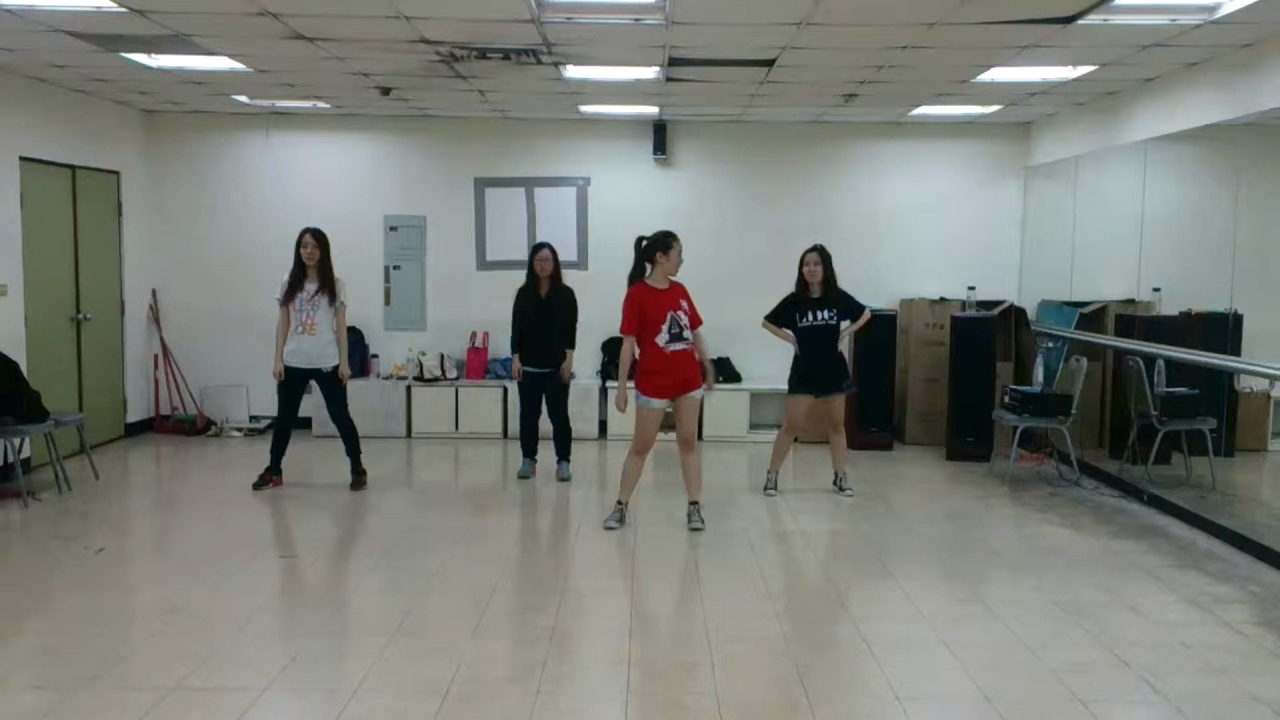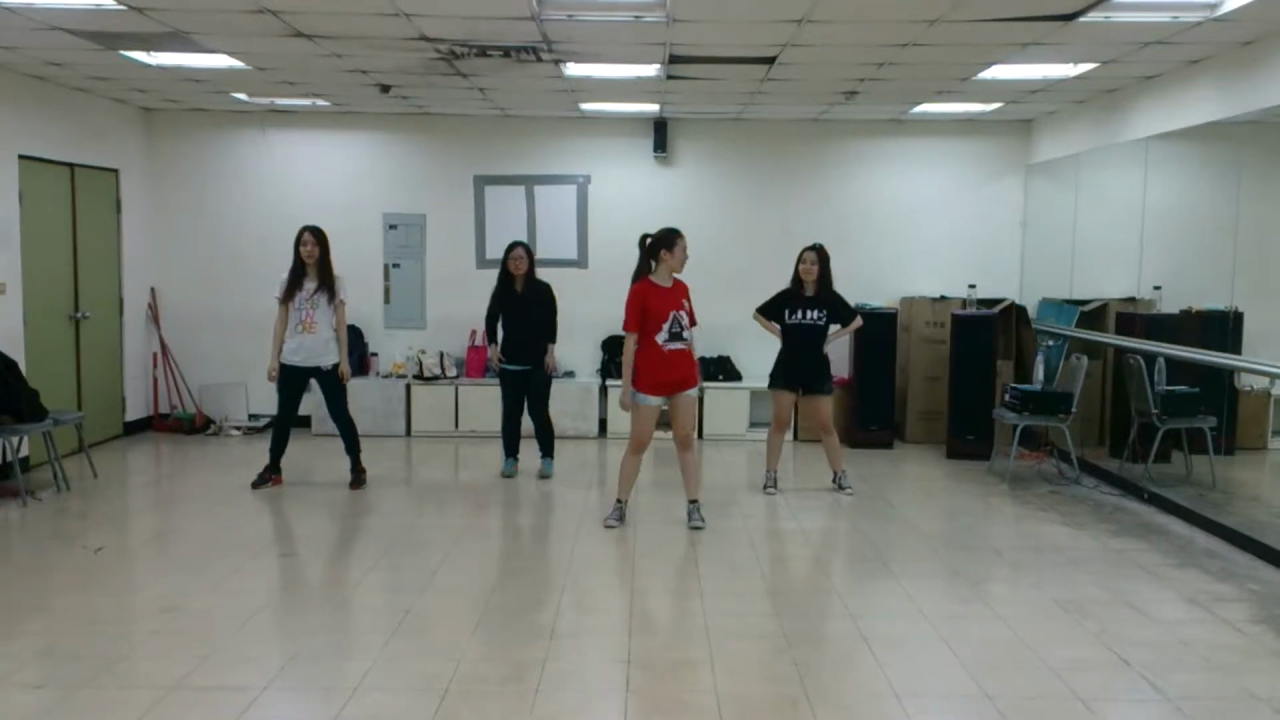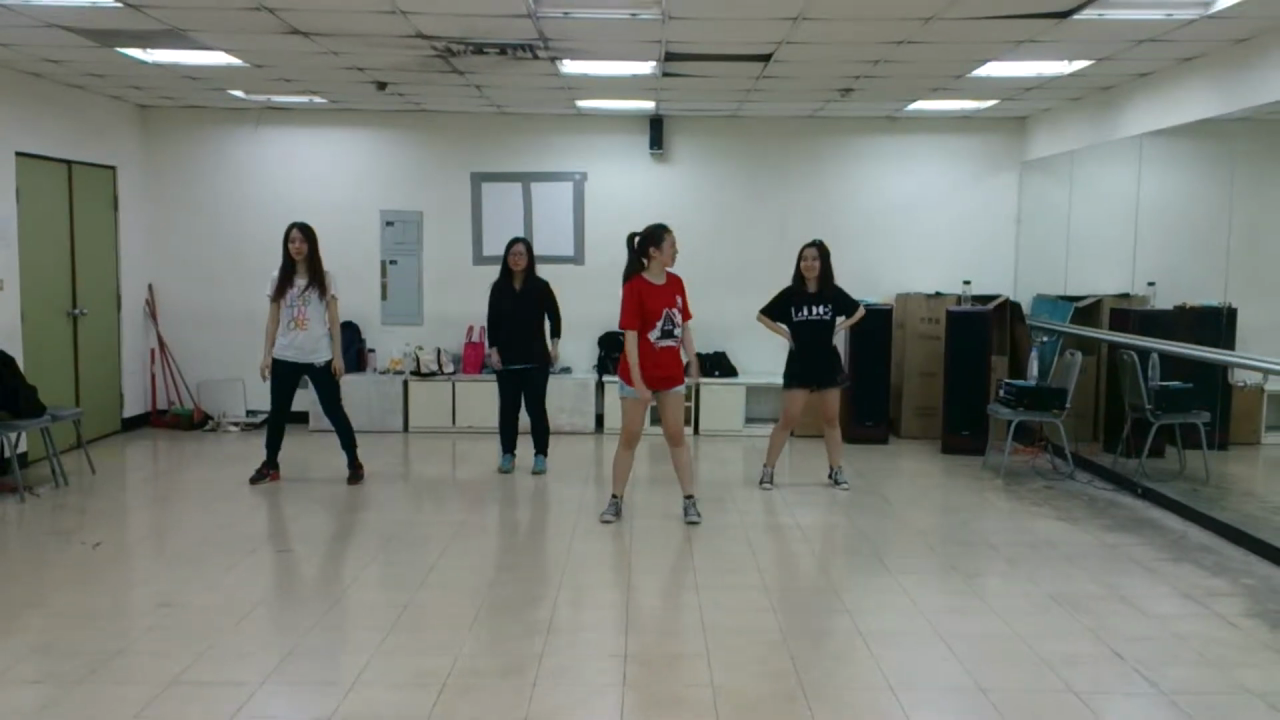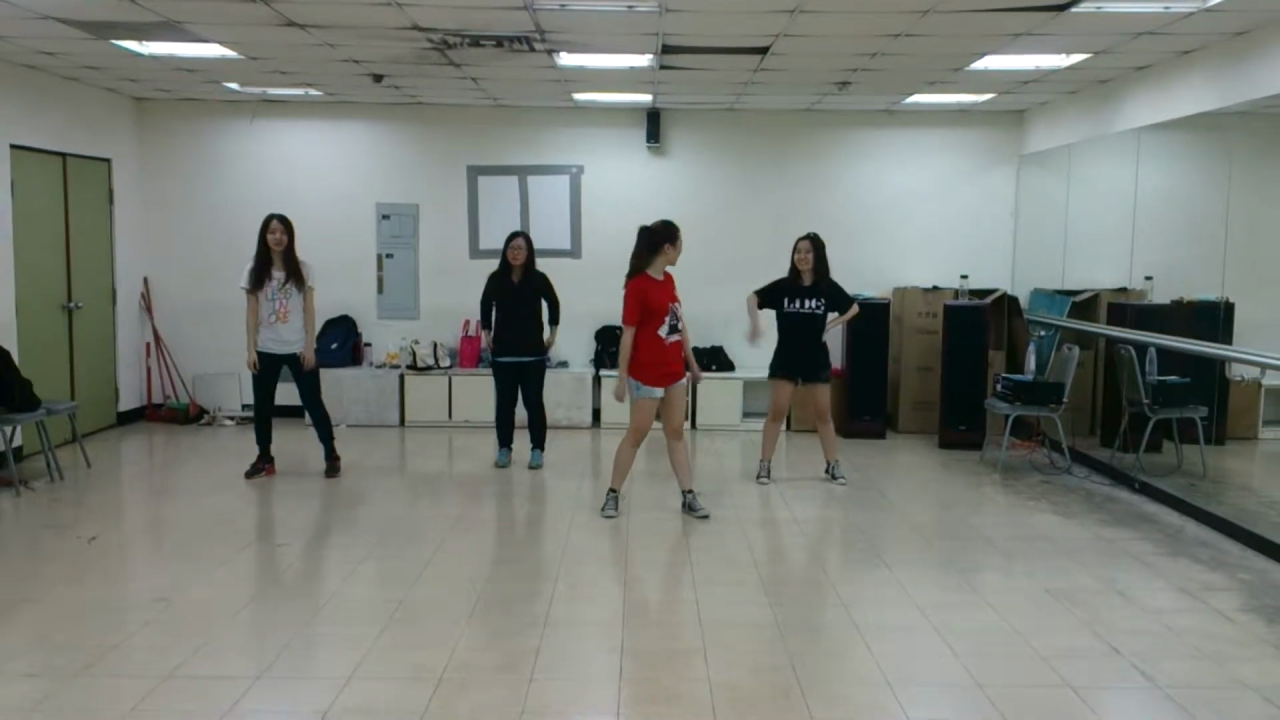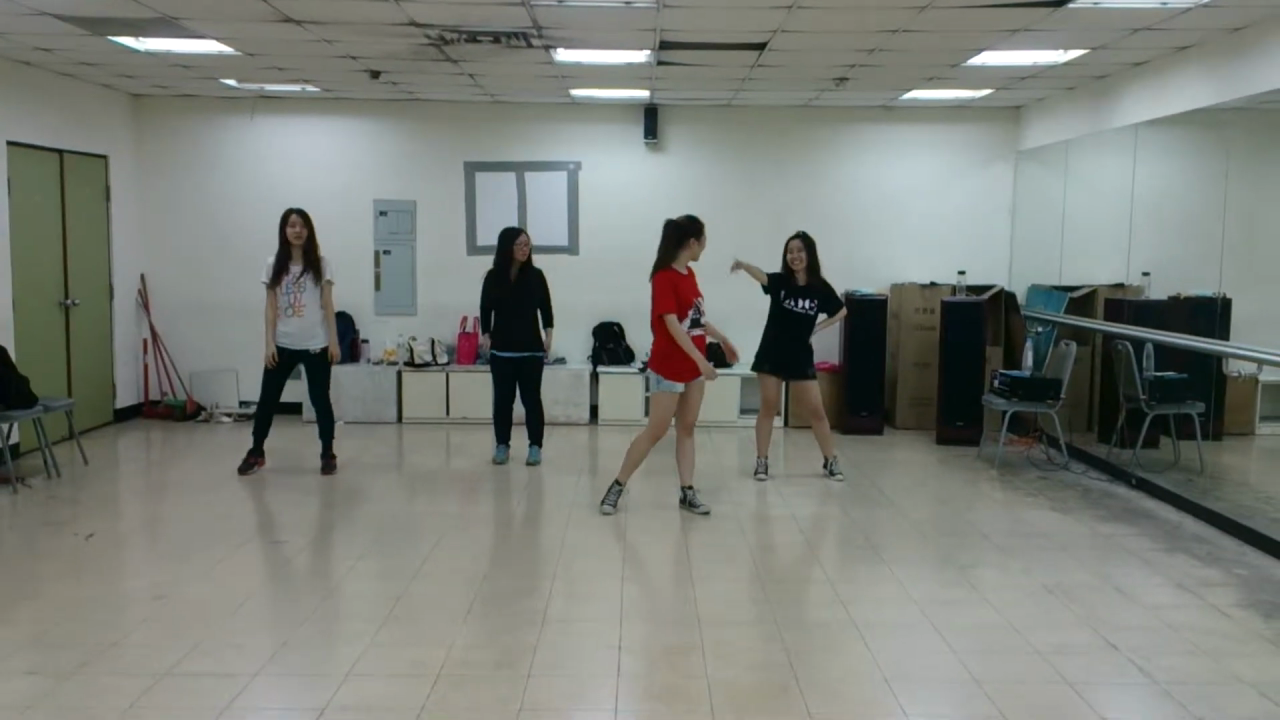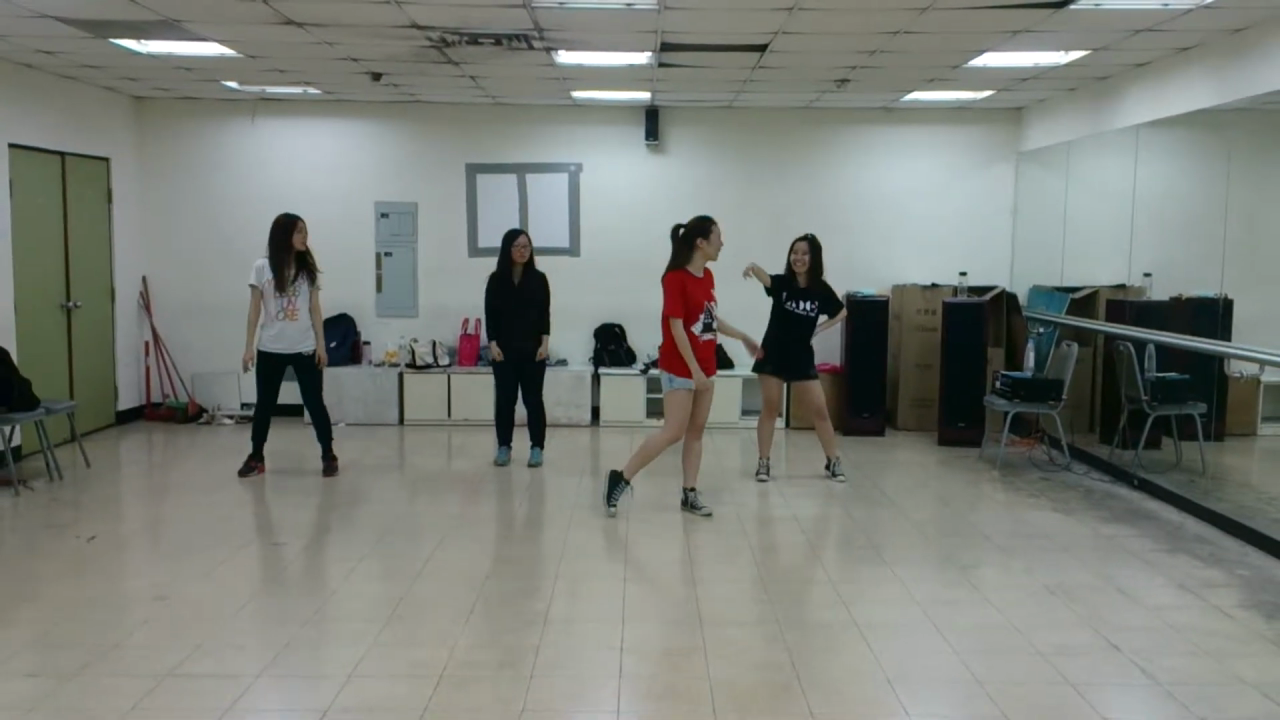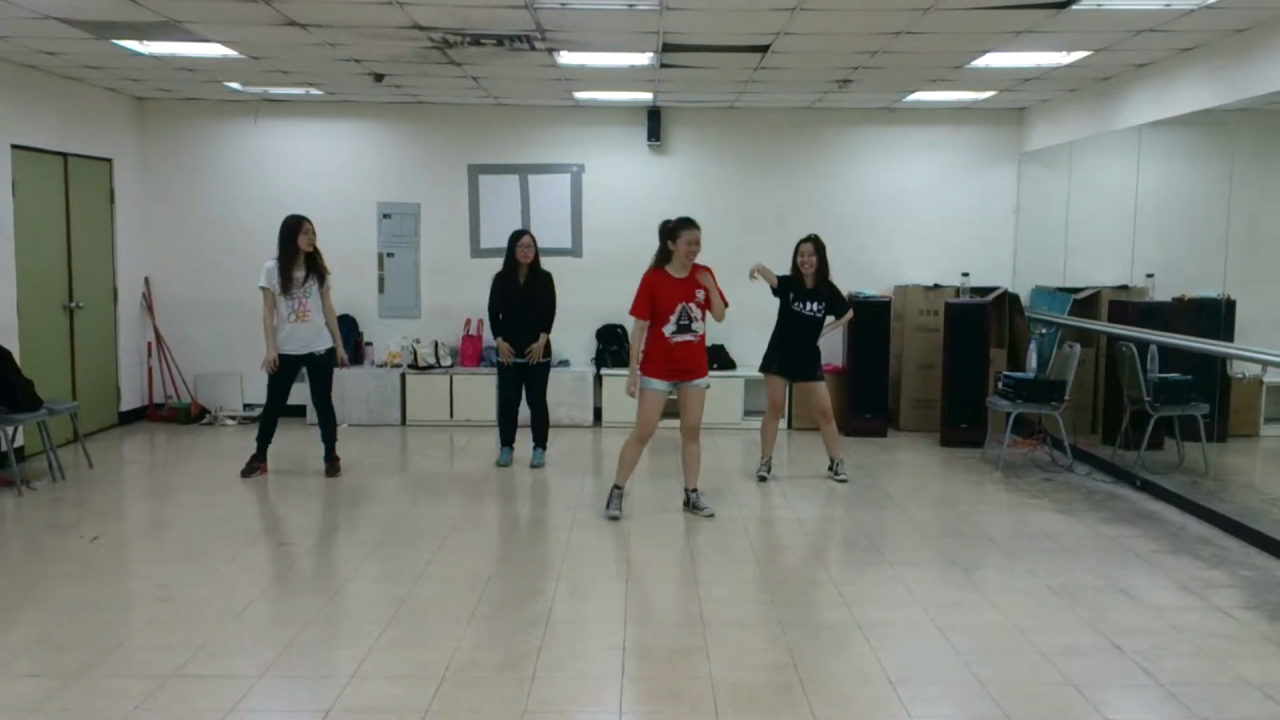
dt=0.5s
person 1, frame 1
left shoulder: (681, 291)
right shoulder: (637, 293)
left elbow: (695, 331)
right elbow: (628, 343)
left wrist: (708, 369)
right wrist: (622, 387)
left hip: (689, 380)
right hip: (653, 382)
left knee: (688, 442)
right knee: (641, 446)
left ankle: (694, 507)
right ankle: (621, 507)
person 1, frame 2
left shoulder: (682, 289)
right shoulder: (641, 290)
right elbow: (631, 340)
left wrist: (696, 372)
right wrist: (626, 385)
left hip: (684, 380)
right hip: (649, 381)
left knee: (686, 441)
right knee: (638, 444)
left ankle: (693, 506)
right ankle: (620, 505)
person 1, frame 3
left shoulder: (677, 283)
right shoulder: (634, 287)
left elbow: (685, 326)
right elbow: (630, 337)
left wrist: (692, 361)
right wrist: (637, 381)
left hip: (671, 375)
right hip: (638, 376)
left knee: (677, 437)
right knee: (629, 438)
left ankle: (689, 500)
right ankle: (615, 500)
person 1, frame 4
left shoulder: (668, 280)
right shoulder: (638, 285)
right elbow: (628, 334)
left wrist: (692, 362)
right wrist: (622, 377)
left hip: (674, 371)
right hip: (647, 374)
left knee: (676, 433)
right knee: (636, 435)
left ankle: (688, 496)
right ankle: (613, 494)
person 1, frame 5
left shoulder: (689, 274)
right shoulder: (664, 277)
right elbow: (672, 324)
left wrist: (723, 339)
right wrist: (700, 359)
left hip: (693, 366)
right hip: (668, 367)
left knee: (687, 429)
right knee: (655, 431)
left ankle: (687, 492)
right ankle: (617, 486)
person 1, frame 6
left shoulder: (707, 275)
right shoulder: (676, 278)
right elbow: (676, 327)
left wrist: (744, 337)
right wrist: (694, 369)
left hip: (705, 366)
right hip: (679, 367)
left knee: (696, 431)
right knee: (673, 431)
left ankle: (689, 494)
right ankle: (621, 478)
person 1, frame 7
left shoulder: (705, 275)
right shoulder: (653, 278)
left elbow: (720, 314)
right elbow: (639, 326)
left wrist: (709, 286)
right wrist: (633, 369)
left hip: (694, 368)
right hip: (657, 369)
left knee: (691, 432)
right knee: (643, 432)
left ankle: (692, 495)
right ankle: (617, 492)
person 2, frame 1
left shoulder: (334, 285)
right shoulder: (289, 283)
left elbow: (341, 326)
right elbow: (283, 324)
left wrist: (344, 362)
right wrist: (278, 359)
left hip: (327, 363)
right hip: (293, 363)
left knee: (340, 416)
right knee: (284, 417)
left ankle: (357, 470)
right ankle: (273, 471)
person 2, frame 2
left shoulder: (334, 282)
right shoulder: (289, 281)
left elbow: (341, 324)
right elbow: (281, 322)
left wrist: (344, 360)
right wrist: (274, 358)
left hip: (327, 361)
right hip: (293, 361)
left knee: (340, 414)
right knee: (284, 415)
left ankle: (357, 469)
right ankle: (273, 469)
person 2, frame 3
left shoulder: (324, 278)
right shoulder: (279, 278)
left elbow: (333, 319)
right elbow: (273, 320)
left wrist: (337, 355)
right wrist: (267, 355)
left hip: (319, 357)
right hip: (285, 357)
left knee: (334, 410)
right knee: (277, 412)
left ankle: (354, 463)
right ankle: (271, 465)
person 2, frame 4
left shoulder: (302, 269)
right shoulder: (255, 271)
left elbow: (309, 310)
right elbow: (252, 313)
left wrist: (310, 346)
right wrist: (251, 349)
left hip: (298, 348)
right hip: (267, 350)
left knee: (313, 402)
right knee: (262, 406)
left ankle: (331, 456)
right ankle: (264, 459)
person 2, frame 5
left shoulder: (320, 264)
right shoulder: (274, 264)
left elbow: (328, 305)
right elbow: (270, 307)
left wrist: (333, 341)
right wrist: (269, 343)
left hip: (316, 345)
right hip: (284, 344)
left knee: (320, 399)
right knee: (267, 398)
left ankle: (328, 455)
right ankle: (256, 452)
person 2, frame 6
left shoulder: (308, 268)
right shoulder: (263, 267)
left elbow: (315, 309)
right elbow: (255, 309)
left wrist: (321, 345)
right wrist: (249, 346)
left hip: (305, 348)
right hip: (271, 349)
left knee: (314, 402)
right knee: (264, 404)
left ankle: (329, 456)
right ankle: (256, 457)
person 2, frame 7
left shoulder: (319, 269)
right shoulder: (273, 269)
left elbow: (328, 308)
right elbow: (268, 312)
left wrist: (339, 345)
right wrist: (270, 348)
left hip: (320, 348)
right hip: (286, 349)
left knee: (323, 402)
right knee: (274, 404)
left ankle: (331, 457)
right ankle: (259, 458)
person 3, frame 1
left shoulder: (838, 297)
right shoulder: (794, 300)
left elbow: (865, 314)
right elbow: (768, 322)
left wrist: (844, 334)
right wrist: (791, 339)
left hip: (833, 369)
right hip: (804, 371)
left knee: (836, 426)
right knee: (791, 426)
left ankle: (840, 477)
right ankle: (772, 475)
person 3, frame 2
left shoulder: (831, 299)
right shoulder: (787, 296)
left elbow: (856, 321)
right elbow: (759, 314)
left wrist: (832, 338)
right wrist: (779, 333)
left hip: (817, 369)
right hip: (787, 369)
left knee: (826, 426)
right knee: (780, 423)
left ankle: (839, 475)
right ankle: (770, 475)
person 3, frame 3
left shoulder: (833, 293)
right shoulder: (790, 294)
left elbow: (859, 311)
right elbow: (762, 316)
left wrist: (838, 329)
right wrist: (785, 334)
left hip: (828, 364)
right hip: (799, 365)
left knee: (831, 420)
right knee: (787, 420)
left ankle: (836, 470)
right ankle: (768, 469)
person 3, frame 4
left shoulder: (828, 287)
right shoulder: (783, 286)
left elbow: (853, 308)
right elbow: (754, 298)
left wrist: (829, 326)
right wrist: (755, 324)
left hip: (815, 359)
right hip: (785, 358)
left knee: (823, 414)
right knee: (777, 413)
left ankle: (833, 465)
right ankle: (764, 464)
person 3, frame 5
left shoulder: (820, 287)
right shoulder: (779, 281)
left elbow: (841, 311)
right elbow: (760, 276)
left wrist: (818, 328)
right wrist: (743, 265)
left hip: (801, 357)
right hip: (772, 355)
left knee: (816, 411)
right knee: (769, 408)
left ankle: (831, 461)
right ankle: (761, 461)
person 3, frame 6
left shoulder: (821, 289)
right shoulder: (782, 282)
left elbow: (841, 312)
right elbow: (765, 279)
left wrist: (819, 329)
right wrist: (753, 268)
left hip: (802, 358)
right hip: (773, 356)
left knee: (820, 410)
right knee: (770, 409)
left ankle: (833, 462)
right ankle: (763, 462)
person 3, frame 7
left shoulder: (828, 290)
right shoulder: (789, 284)
left elbow: (848, 313)
right elbow: (772, 279)
left wrist: (826, 330)
right wrist: (759, 268)
left hip: (808, 358)
right hip: (780, 356)
left knee: (825, 411)
right knee: (774, 408)
left ankle: (836, 462)
right ankle: (765, 461)
person 4, frame 1
left shoulder: (565, 293)
right shoulder: (524, 294)
left elbow: (570, 328)
right elbow: (517, 328)
left wrist: (569, 358)
right wrist: (516, 358)
left hip: (556, 364)
right hip: (529, 365)
left knee: (558, 414)
right knee: (529, 414)
left ankle: (563, 462)
right ankle: (529, 461)
person 4, frame 2
left shoulder: (542, 289)
right shoulder: (501, 291)
left elbow: (551, 321)
right elbow: (491, 321)
left wrist: (551, 352)
right wrist: (493, 347)
left hip: (538, 362)
right hip: (510, 362)
left knee: (539, 411)
right knee: (511, 412)
left ankle: (547, 458)
right ankle: (511, 459)
person 4, frame 3
left shoulder: (540, 286)
right shoulder: (499, 287)
left elbow: (554, 317)
right elbow: (493, 321)
left wrist: (554, 347)
right wrist: (493, 350)
left hip: (536, 358)
right hip: (507, 359)
left knee: (536, 408)
right knee: (508, 408)
left ankle: (540, 455)
right ankle: (508, 455)
person 4, frame 4
left shoulder: (538, 279)
right shoulder: (496, 279)
left elbow: (553, 304)
right elbow: (486, 305)
left wrist: (553, 333)
right wrist: (486, 332)
left hip: (533, 352)
right hip: (503, 352)
left knee: (533, 402)
right knee: (504, 402)
left ankle: (537, 450)
right ankle: (504, 449)
person 4, frame 5
left shoulder: (535, 275)
right shoulder: (493, 277)
left elbow: (545, 308)
right elbow: (485, 309)
left wrist: (548, 336)
right wrist: (485, 335)
left hip: (531, 349)
right hip: (501, 349)
left knee: (531, 398)
right knee: (503, 398)
left ankle: (535, 446)
right ankle: (502, 446)
person 4, frame 6
left shoulder: (538, 279)
right shoulder: (496, 279)
left elbow: (544, 313)
right elbow: (491, 314)
left wrist: (545, 342)
right wrist: (492, 344)
left hip: (532, 350)
right hip: (504, 350)
left knee: (533, 399)
right knee: (505, 399)
left ankle: (537, 448)
right ankle: (504, 447)
person 4, frame 7
left shoulder: (544, 278)
right shoulder: (502, 279)
left elbow: (549, 312)
right elbow: (493, 312)
left wrist: (542, 341)
right wrist: (499, 341)
left hip: (537, 350)
right hip: (509, 350)
left knee: (537, 400)
right knee: (508, 400)
left ankle: (539, 448)
right ankle: (506, 447)
